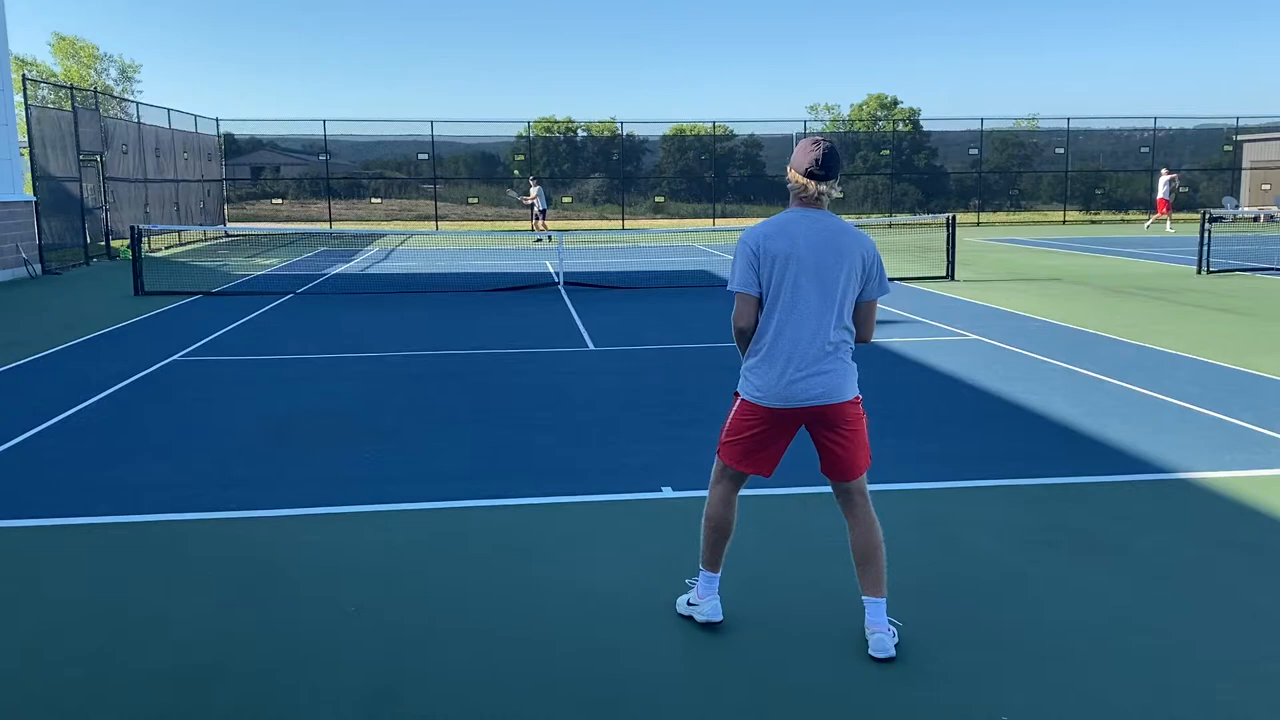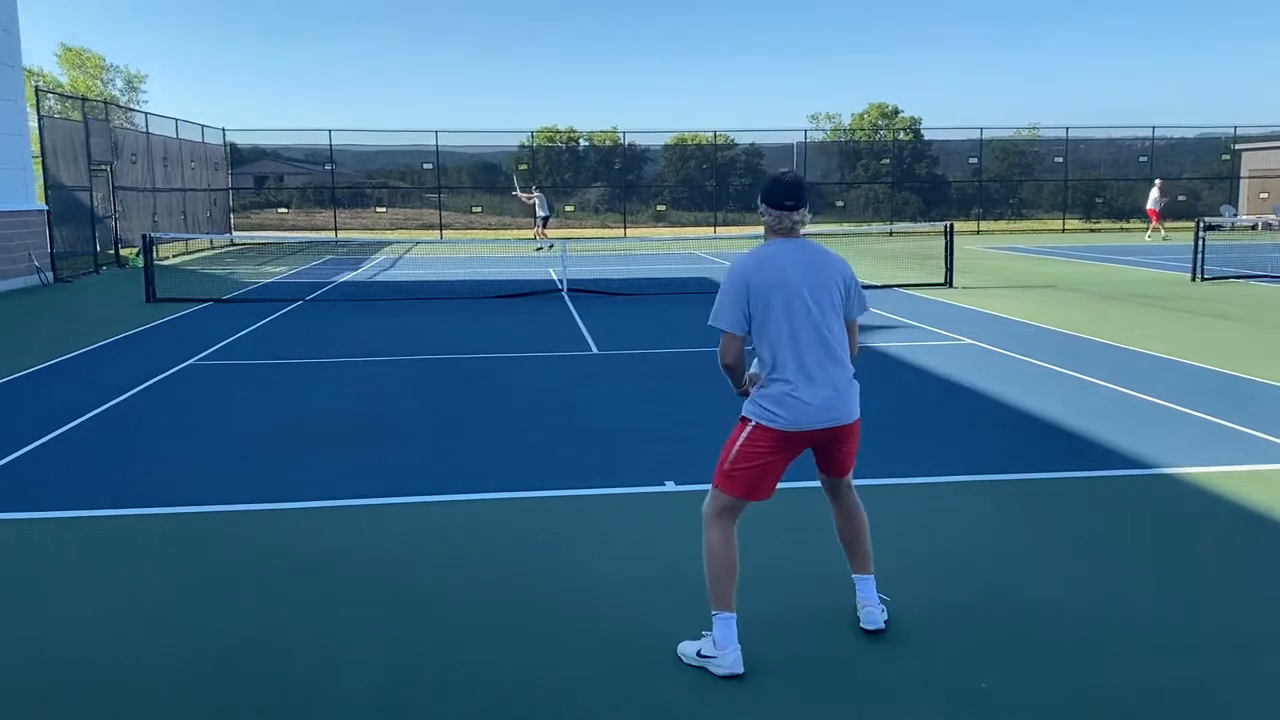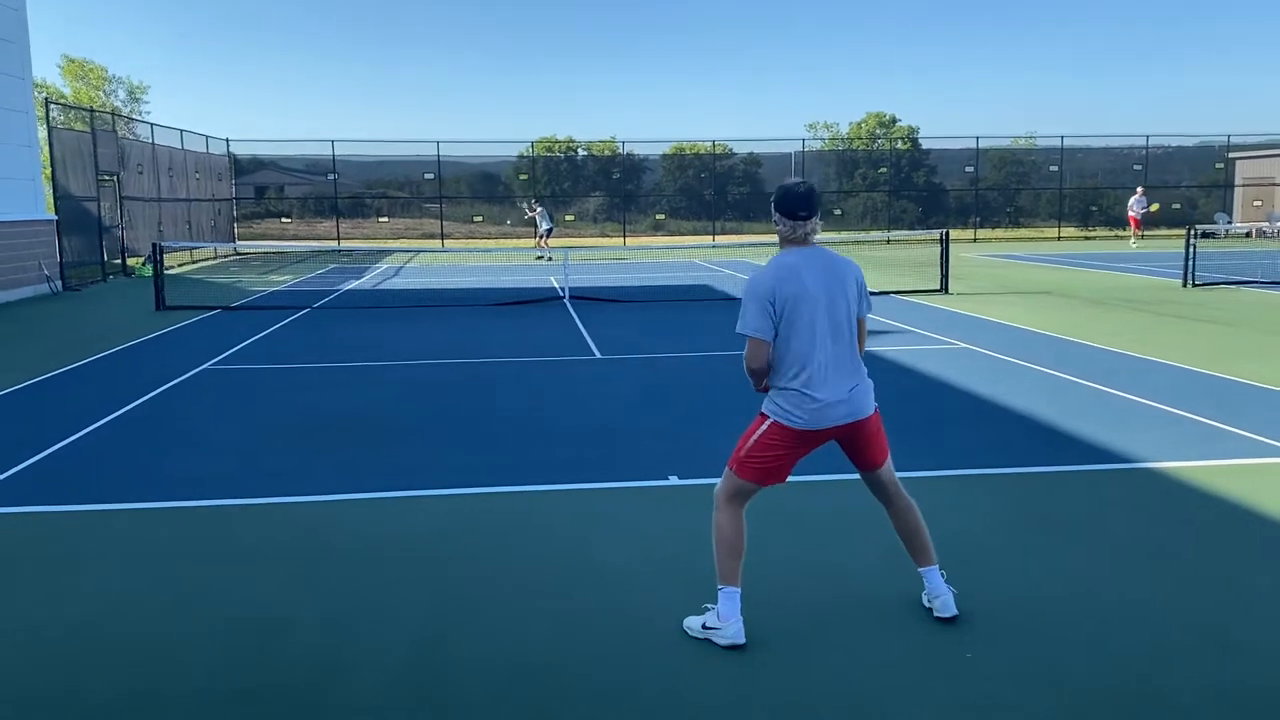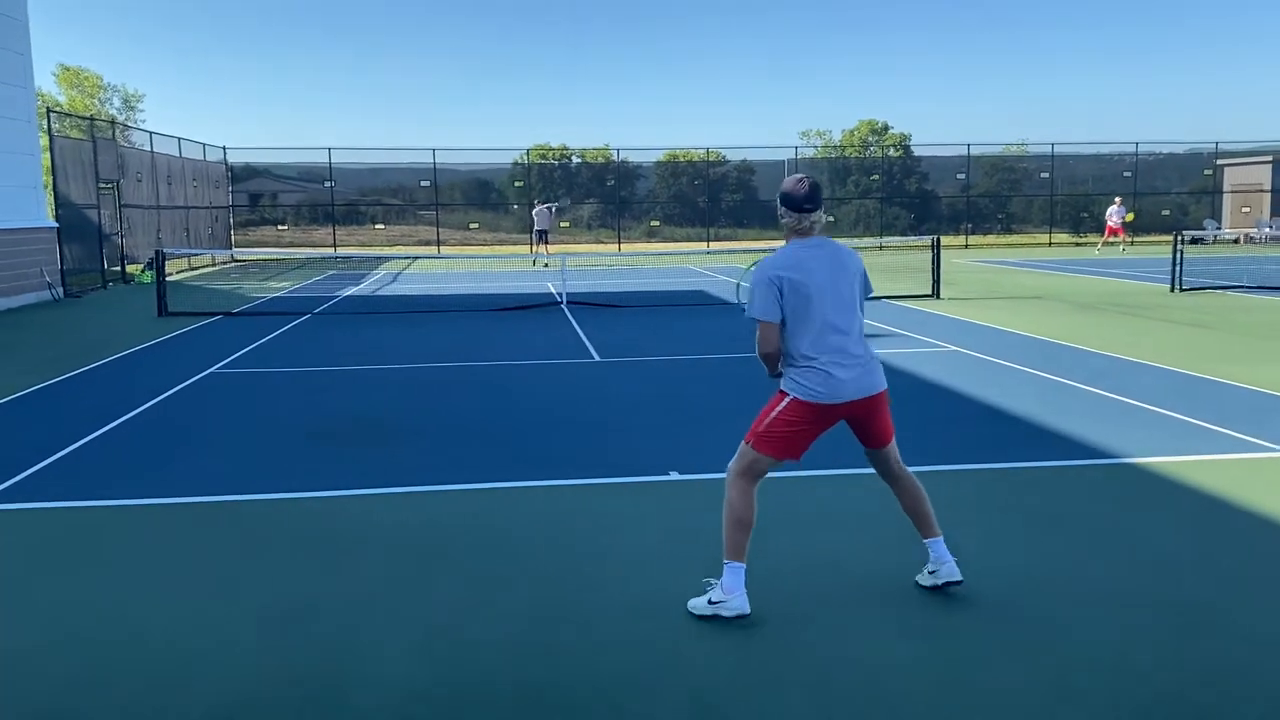
dt=0.4s
person 1, frame 1
left shoulder: (758, 238)
right shoulder: (861, 245)
left elbow: (743, 322)
right elbow: (865, 332)
left hip: (767, 390)
right hip: (835, 390)
left knee: (724, 483)
right knee: (856, 501)
left ankle: (705, 594)
right ankle: (879, 627)
person 1, frame 2
left shoulder: (743, 270)
right shoulder: (838, 266)
left elbow: (730, 357)
right elbow: (852, 347)
left wrist: (743, 384)
left hip: (777, 413)
right hip: (842, 406)
left knee: (717, 515)
right knee: (841, 491)
left ankle: (723, 645)
right ankle: (869, 600)
person 1, frame 3
left shoulder: (764, 281)
right shoulder: (849, 270)
left elbow: (756, 363)
right elbow: (859, 343)
left wrist: (764, 385)
left hip: (795, 413)
right hip: (857, 405)
left knee: (727, 498)
right knee: (890, 489)
left ankle: (727, 616)
right ankle: (938, 591)
person 1, frame 4
left shoulder: (771, 269)
right shoulder: (849, 257)
left elbow: (769, 346)
left wrist: (778, 369)
left hip: (812, 392)
right hip: (868, 385)
left knee: (743, 475)
right knee: (892, 467)
left ankle: (731, 589)
right ankle: (941, 562)
